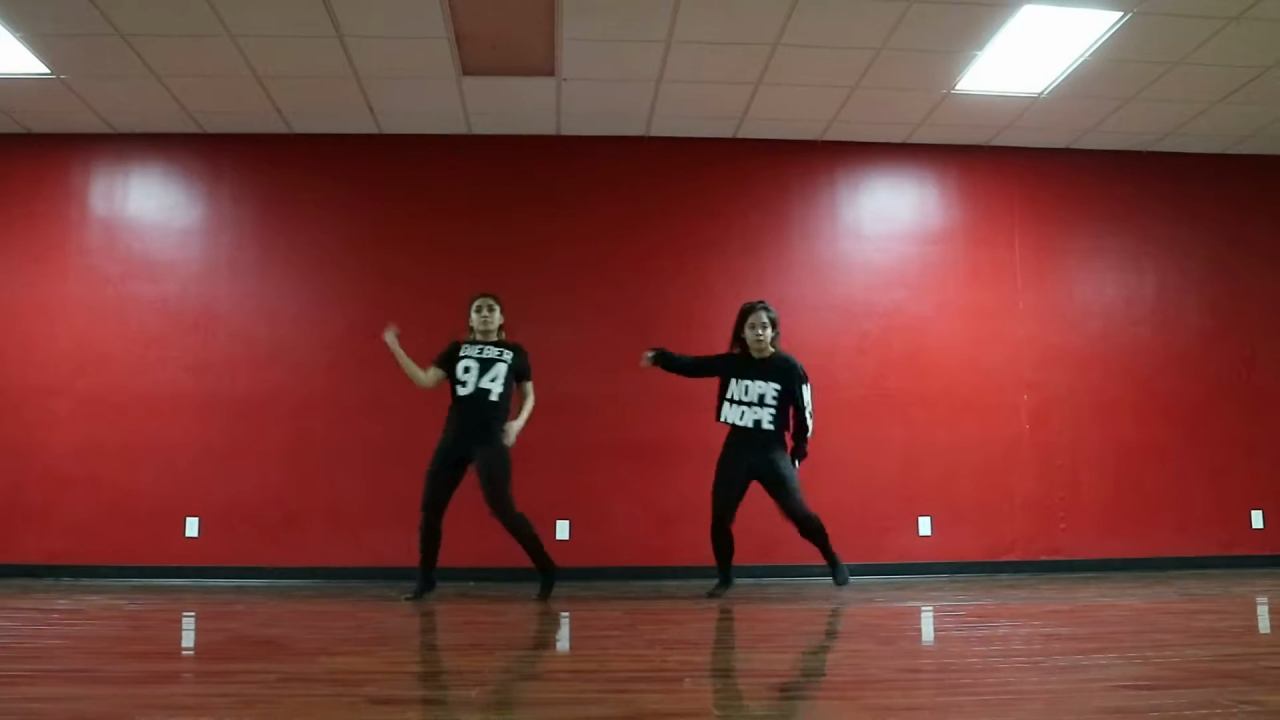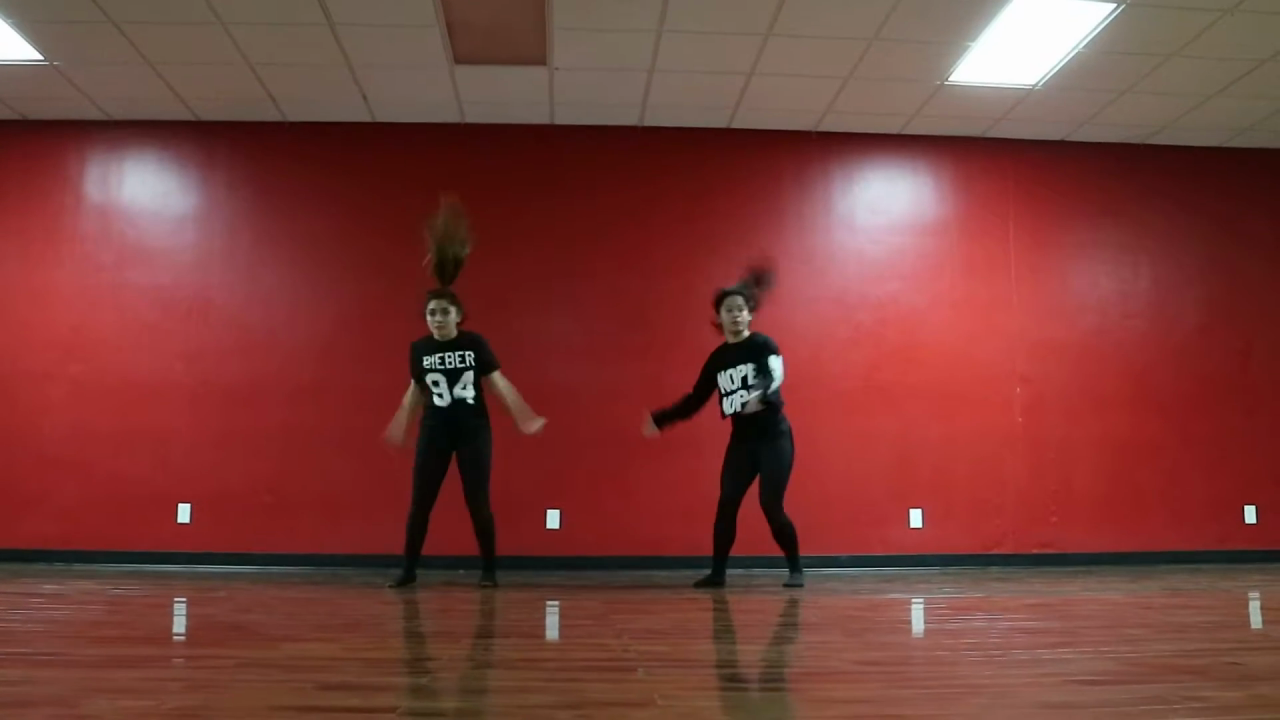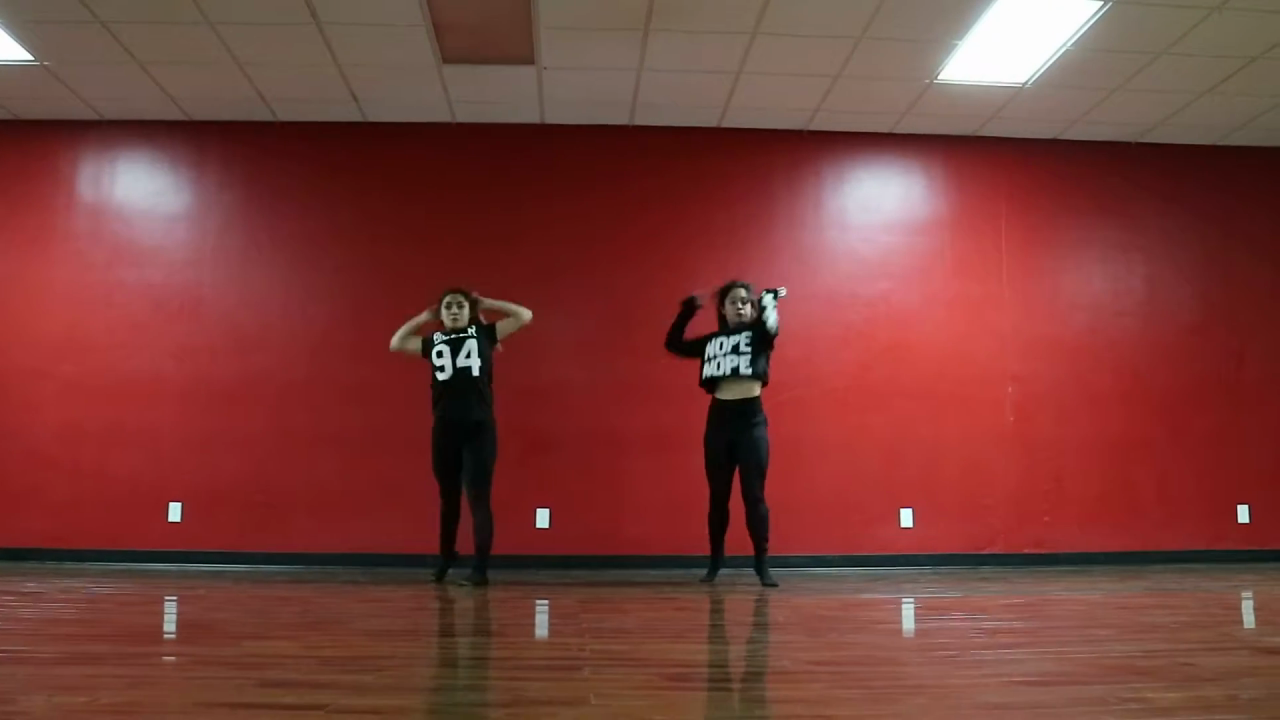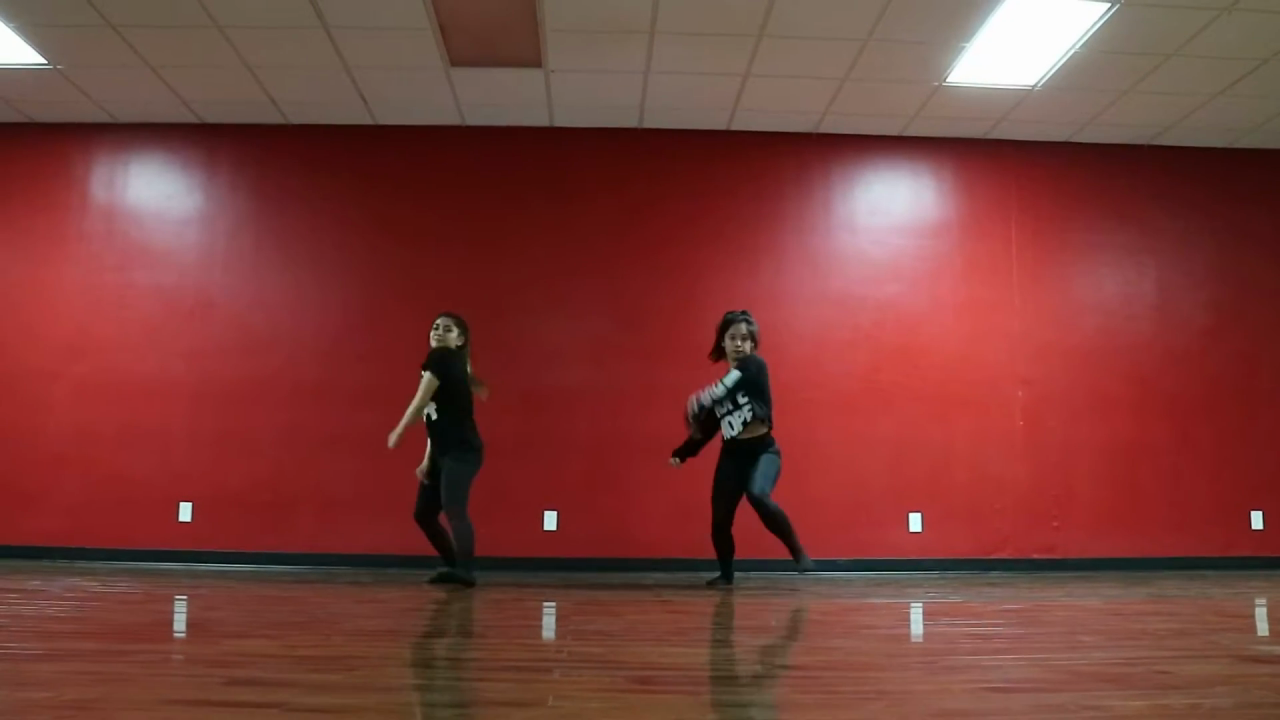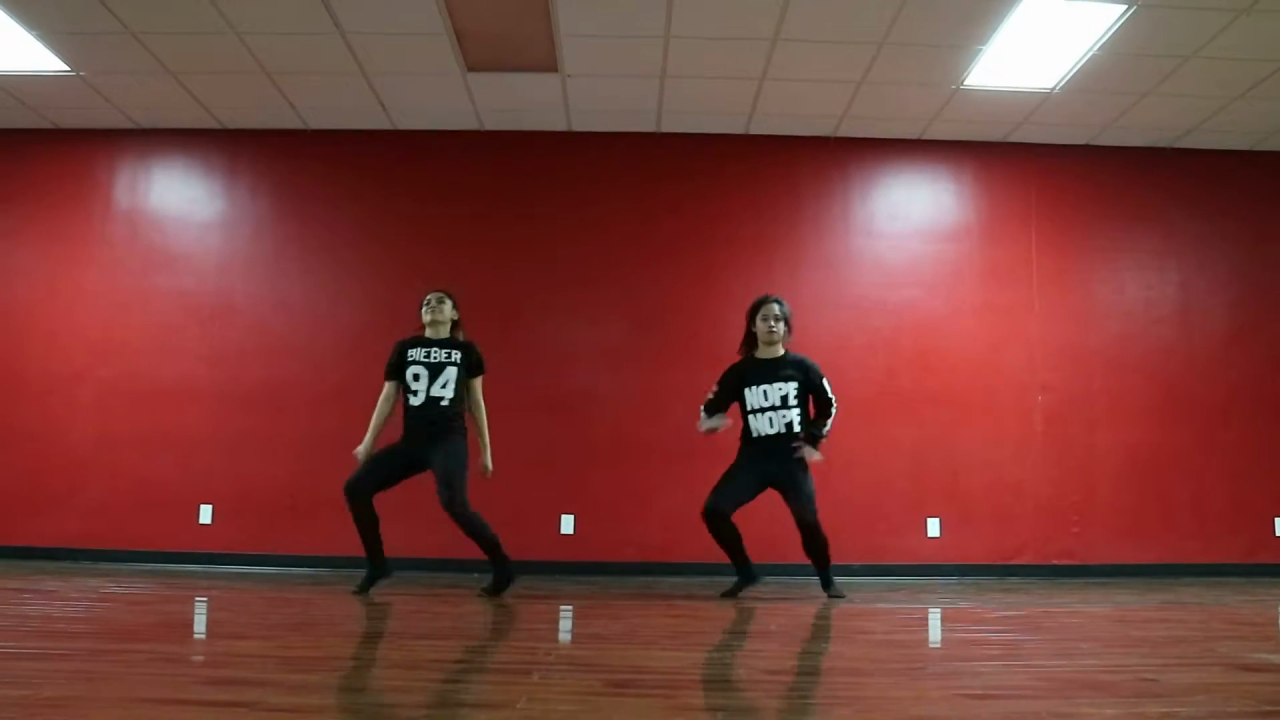
dt=1s
person 1, frame 1
left shoulder: (514, 352)
right shoulder: (457, 349)
left elbow: (529, 395)
right elbow: (425, 381)
left wrist: (518, 422)
right wrist: (396, 349)
left hip: (489, 439)
right hip: (452, 438)
left knee: (502, 508)
right knee: (430, 507)
left ankle: (547, 571)
right ankle: (426, 580)
person 1, frame 2
left shoulder: (475, 346)
right shoulder: (419, 350)
left elbow: (499, 383)
right elbow: (415, 389)
left wrist: (523, 415)
right wrist: (399, 422)
left hip: (473, 430)
right hip: (434, 432)
left knee: (477, 502)
right knee: (421, 501)
left ankle: (489, 571)
right ankle: (408, 570)
person 1, frame 3
left shoulder: (482, 332)
right shoulder: (433, 340)
left elbow: (525, 316)
right elbow: (396, 343)
left wrist: (486, 305)
right wrist: (425, 316)
left hip: (479, 427)
right hip: (444, 428)
left knee: (478, 498)
right knee: (449, 497)
left ankle: (480, 569)
right ankle: (447, 555)
person 1, frame 4
left shoulder: (439, 357)
right shoulder: (446, 364)
left elbow: (420, 400)
left wrist: (397, 432)
right wrist: (427, 461)
left hip: (462, 450)
right hip: (445, 450)
left knee: (453, 507)
right knee: (423, 514)
left ankle: (466, 569)
right ankle: (454, 566)
person 1, frame 5
left shoulder: (466, 351)
right shoulder: (405, 348)
left elbow: (475, 402)
right elbow: (386, 397)
left wrist: (486, 448)
right wrist: (368, 440)
left hip: (447, 440)
right hip: (411, 442)
left knee: (454, 503)
right knee: (355, 488)
left ankle: (503, 572)
right ankle: (377, 567)
person 2, frame 1
left shoulder: (789, 367)
right shoulder: (731, 362)
left elbow: (803, 412)
right elbow: (691, 366)
left wrist: (798, 453)
right wrist: (658, 356)
left hip: (772, 451)
right hip: (735, 450)
left knee: (797, 510)
right knee: (721, 517)
left ankle: (834, 562)
right ankle: (724, 577)
person 2, frame 2
left shoulder: (763, 346)
right shoulder: (717, 358)
left elbow: (774, 375)
right elbow: (696, 398)
left wrist: (759, 394)
right wrist: (660, 420)
left hip: (774, 436)
right hip: (741, 437)
left knee: (771, 505)
right knee: (727, 504)
left ankle: (795, 569)
right ankle: (718, 573)
person 2, frame 3
left shoulder: (760, 333)
right shoulder: (712, 340)
left elbow: (771, 325)
right elbow: (673, 345)
left wrist: (767, 298)
right wrist: (688, 309)
left hip: (751, 419)
right hip: (719, 421)
left knee: (753, 496)
right knee: (718, 497)
left ankle: (762, 566)
right ankle: (715, 564)
person 2, frame 4
left shoulder: (752, 365)
right shoulder: (727, 382)
left elbow: (717, 395)
right elbow: (707, 424)
left wrist: (694, 409)
right wrist: (682, 453)
left hip: (762, 451)
right hip: (731, 456)
left knee: (758, 496)
right knee: (720, 519)
left ankle: (798, 553)
right ankle: (726, 573)
person 2, frame 5
left shoulder: (802, 366)
right shoulder: (739, 370)
left elbow: (828, 404)
right elbow: (711, 405)
left wrist: (815, 441)
right wrist: (711, 420)
left hip: (789, 456)
right hip: (751, 458)
left knee: (807, 520)
right knee: (713, 511)
left ankle: (827, 580)
right ankle: (746, 574)
